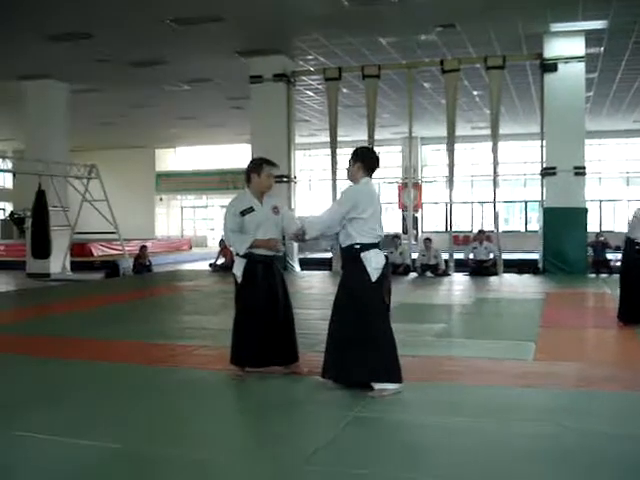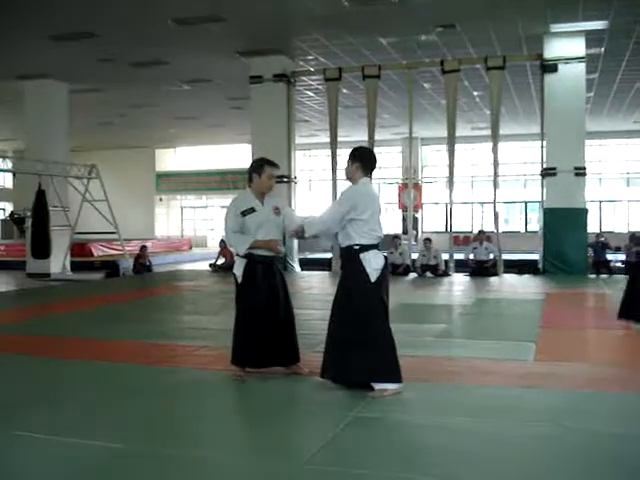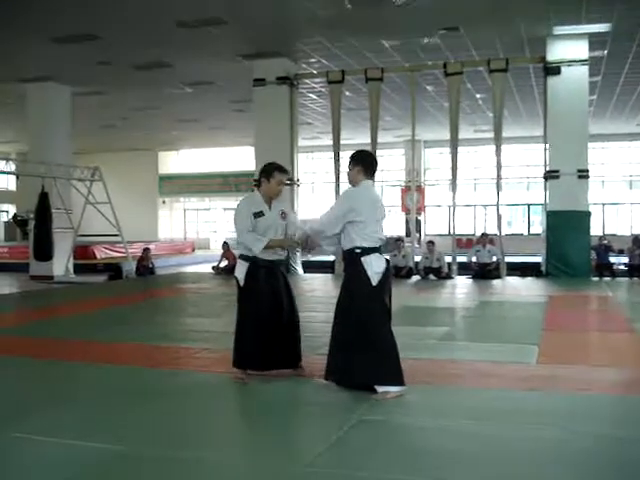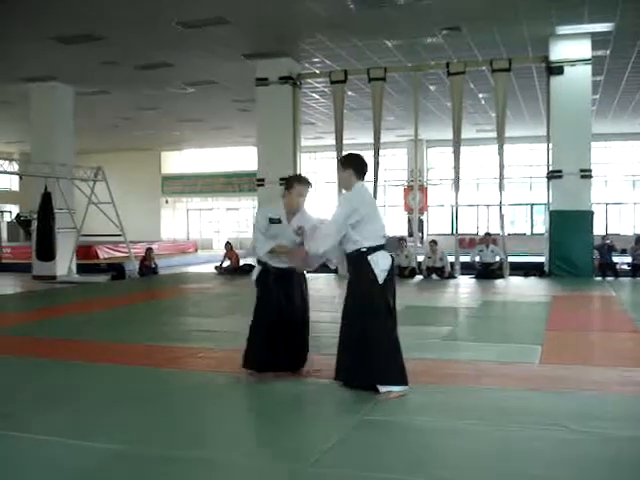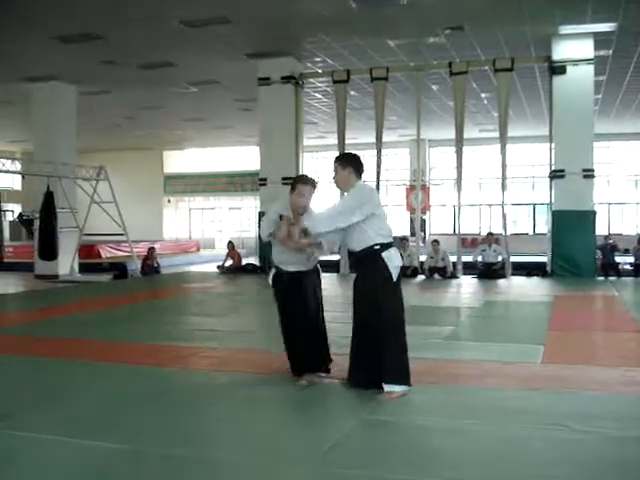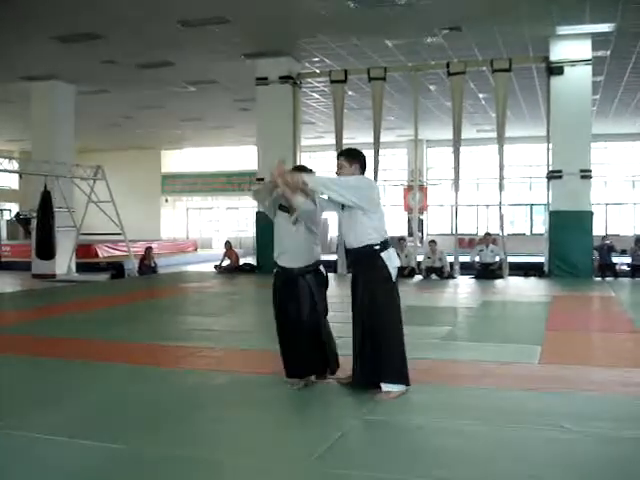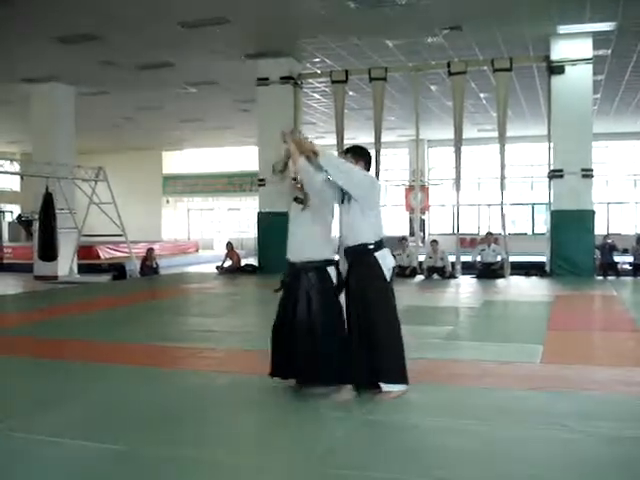
dt=0.3s
person 1, frame 1
left shoulder: (355, 192)
right shoulder: (369, 193)
left elbow: (330, 221)
right elbow: (343, 225)
left wrist: (304, 230)
right wrist: (311, 228)
left hip: (362, 263)
right hip: (365, 261)
left knee: (373, 321)
right knee: (350, 319)
left ankle: (388, 379)
right ankle: (355, 372)
person 1, frame 2
left shoulder: (355, 193)
right shoulder: (367, 193)
left elbow: (329, 221)
right elbow: (341, 224)
left wrist: (303, 228)
right wrist: (311, 228)
left hip: (362, 264)
right hip: (364, 262)
left knee: (372, 322)
right knee: (349, 319)
left ankle: (388, 379)
right ankle: (354, 372)
person 1, frame 3
left shoulder: (353, 196)
right shoulder: (373, 198)
left elbow: (328, 224)
left wrist: (308, 234)
right wrist: (319, 234)
left hip: (364, 267)
right hip: (368, 264)
left knee: (375, 325)
right knee: (350, 322)
left ankle: (391, 382)
right ankle: (353, 375)
person 1, frame 4
left shoulder: (353, 197)
right shoulder: (363, 197)
left elbow: (332, 230)
right elbow: (344, 233)
left wrist: (307, 251)
right wrist: (317, 254)
left hip: (370, 266)
right hip: (368, 264)
left knee: (379, 324)
right knee: (357, 322)
left ankle: (394, 382)
right ankle: (360, 375)
person 1, frame 5
left shoulder: (364, 193)
right shoulder: (349, 200)
left elbow: (332, 217)
right elbow: (332, 225)
left wrist: (303, 224)
right wrist: (307, 236)
left hip: (380, 263)
right hip: (365, 265)
left knee: (387, 322)
right knee: (365, 321)
left ankle: (397, 382)
right ankle: (366, 374)
person 1, frame 6
left shoulder: (365, 187)
right shoulder: (345, 193)
left elbow: (328, 184)
right elbow: (324, 195)
left wrist: (298, 179)
right wrist: (299, 182)
left hip: (377, 262)
right hip: (361, 263)
left knee: (384, 321)
right knee: (363, 320)
left ankle: (395, 381)
right ankle: (365, 374)
person 1, frame 7
left shoulder: (367, 184)
right shoulder: (347, 190)
left elbow: (336, 166)
left wrist: (311, 151)
right wrist: (301, 155)
left hip: (371, 261)
right hip: (356, 261)
left knee: (382, 321)
right knee: (359, 321)
left ankle: (395, 381)
right ankle: (363, 375)
person 2, frame 1
left shoulder: (274, 203)
right shoulder: (238, 204)
left elbow: (292, 226)
right elbow: (231, 236)
right wrist: (260, 243)
left hip: (272, 266)
right hip: (250, 267)
left knee: (282, 313)
right knee: (248, 315)
left ankle: (287, 359)
right ankle: (241, 362)
person 2, frame 2
left shoulder: (276, 203)
right shoulder: (238, 204)
left elbow: (293, 226)
right elbow: (232, 236)
right wrist: (261, 243)
left hip: (273, 266)
right hip: (250, 267)
left knee: (282, 313)
right knee: (249, 316)
left ankle: (288, 360)
right ankle: (241, 363)
person 2, frame 3
left shoulder: (283, 205)
right shoulder: (246, 205)
left elbow: (294, 230)
right elbow: (246, 237)
right wrist: (278, 242)
left hip: (277, 268)
right hip: (254, 269)
left knee: (287, 314)
right knee: (251, 317)
left ankle: (291, 361)
right ankle: (244, 365)
person 2, frame 4
left shoulder: (306, 219)
right shoulder: (267, 210)
right elbow: (259, 240)
right wrist: (284, 250)
left hip: (293, 275)
right hip: (269, 273)
left knee: (297, 319)
right knee: (265, 319)
left ankle: (293, 363)
right ankle: (257, 364)
person 2, frame 5
right shoulder: (278, 209)
left elbow: (325, 243)
right elbow: (265, 230)
right wrist: (279, 233)
left hip: (307, 276)
right hip: (283, 277)
left knee: (312, 321)
right knee: (293, 323)
left ankle: (314, 366)
right ankle: (304, 369)
person 2, frame 6
left shoulder: (312, 208)
right shoulder: (278, 202)
left elbow: (306, 208)
right elbow: (259, 196)
left wrist: (287, 190)
right wrist: (274, 185)
left hip: (309, 276)
right hip: (284, 276)
left knee: (313, 323)
right knee: (288, 326)
left ankle: (318, 368)
right ankle: (300, 371)
person 2, frame 7
left shoulder: (324, 199)
right shoulder: (296, 198)
left elbow: (311, 176)
left hip: (319, 275)
right hip: (297, 274)
left knee: (326, 328)
right knee: (290, 325)
left ankle: (343, 382)
right ankle: (302, 373)
